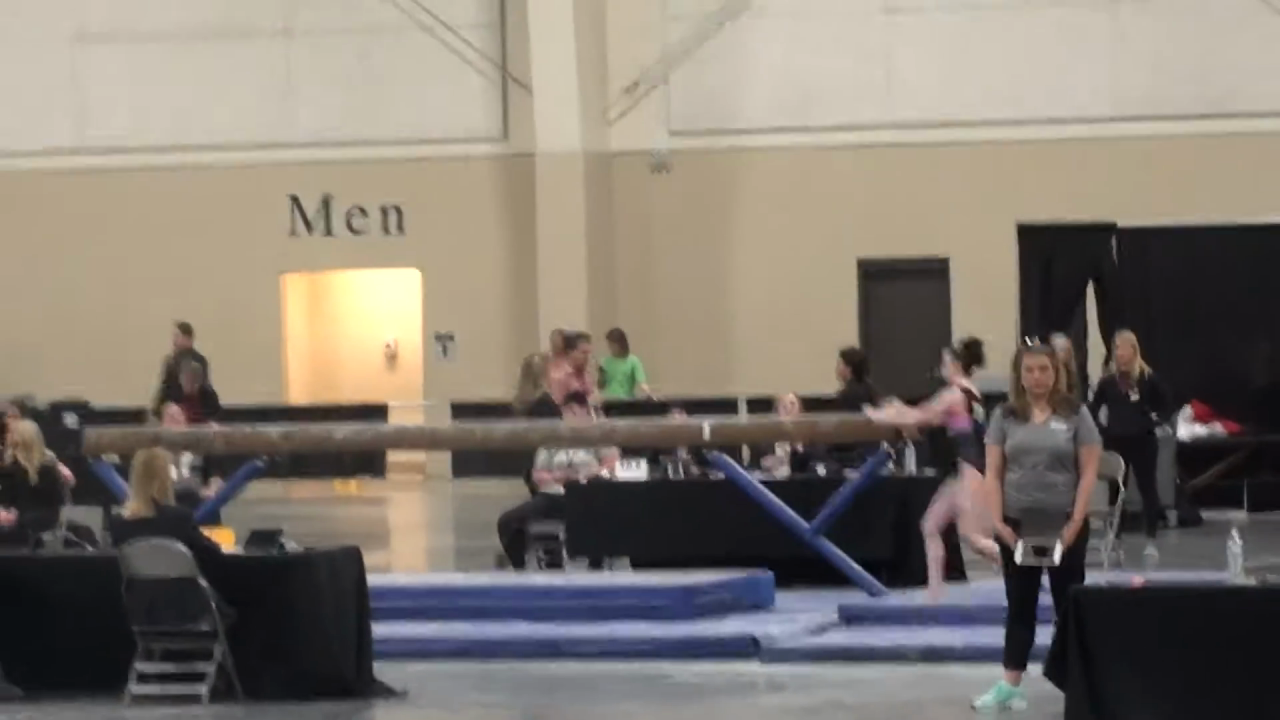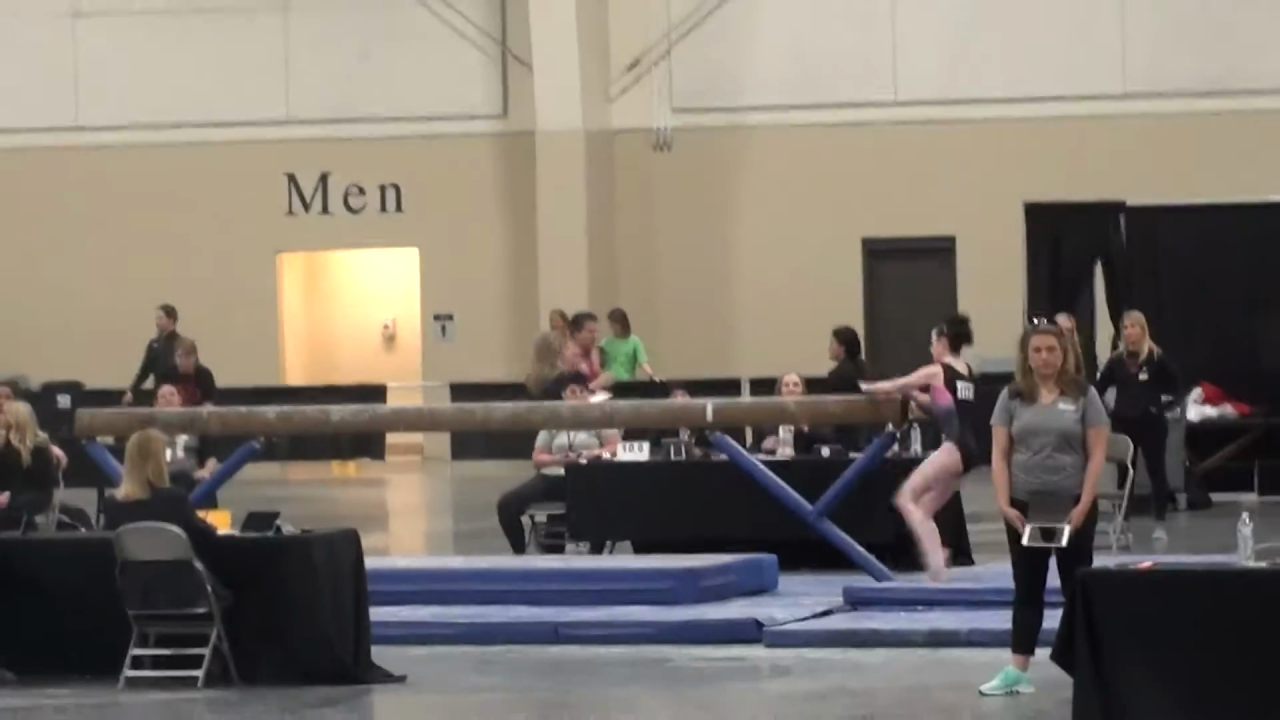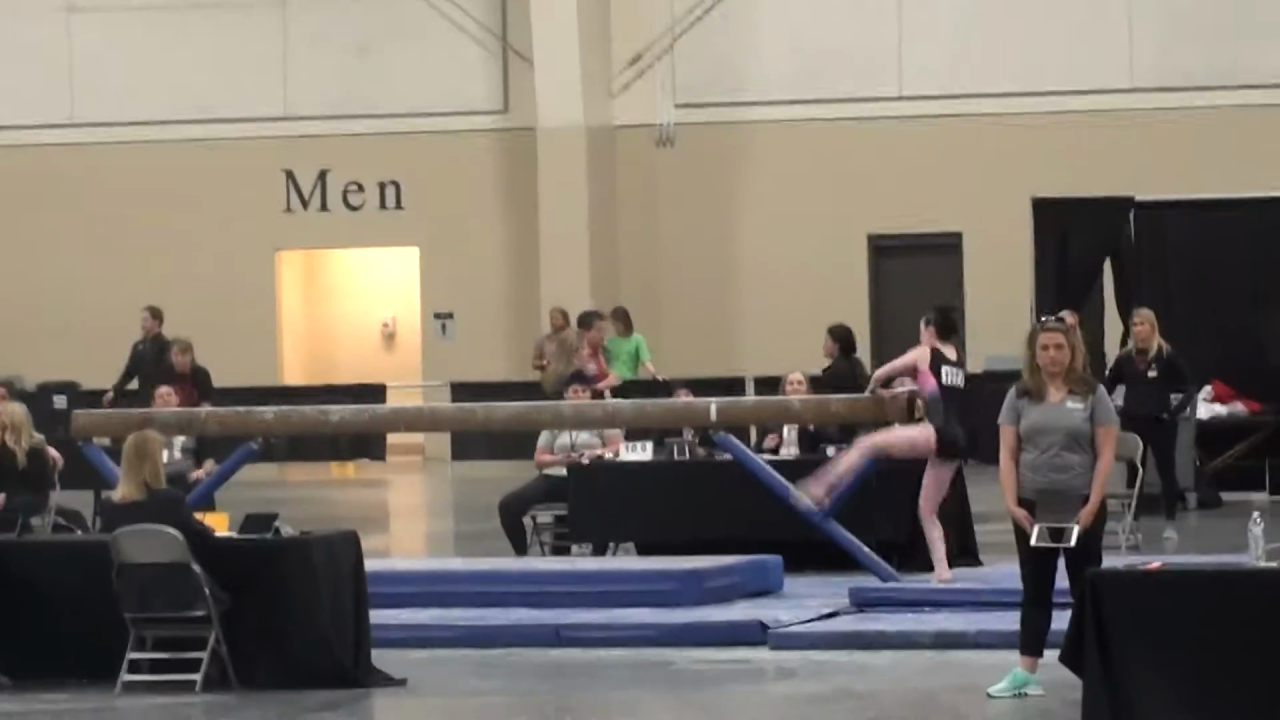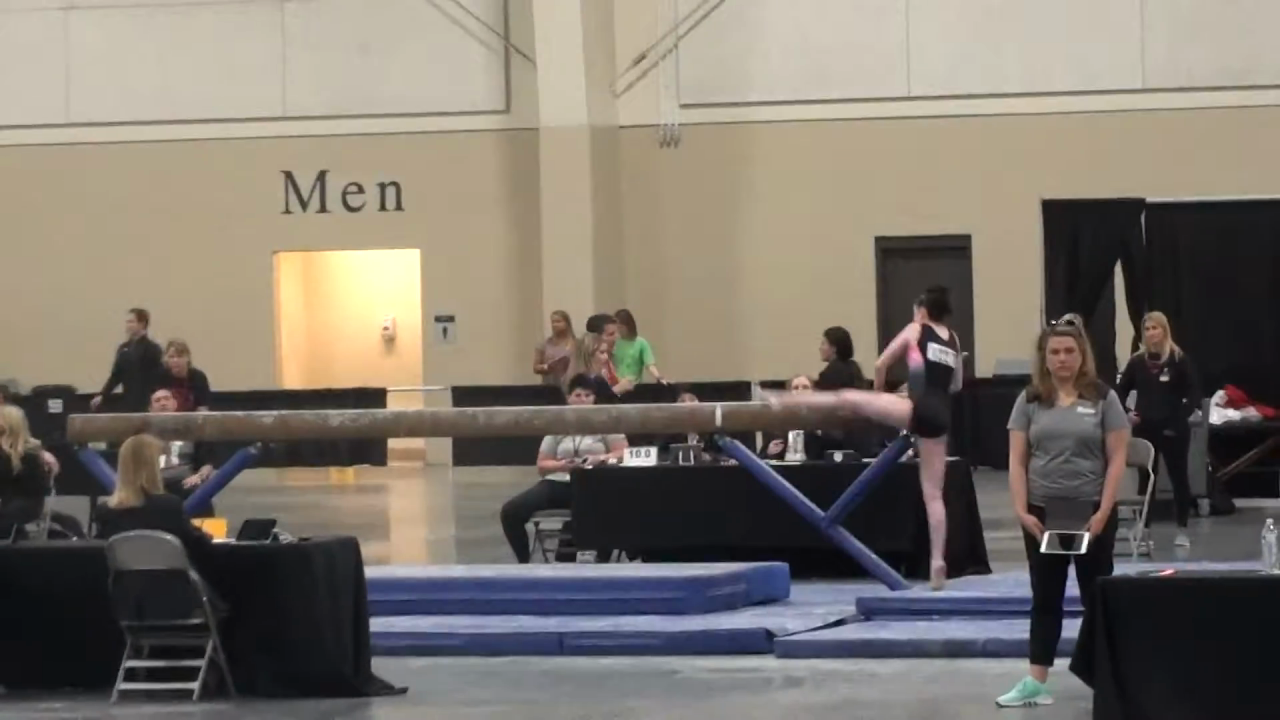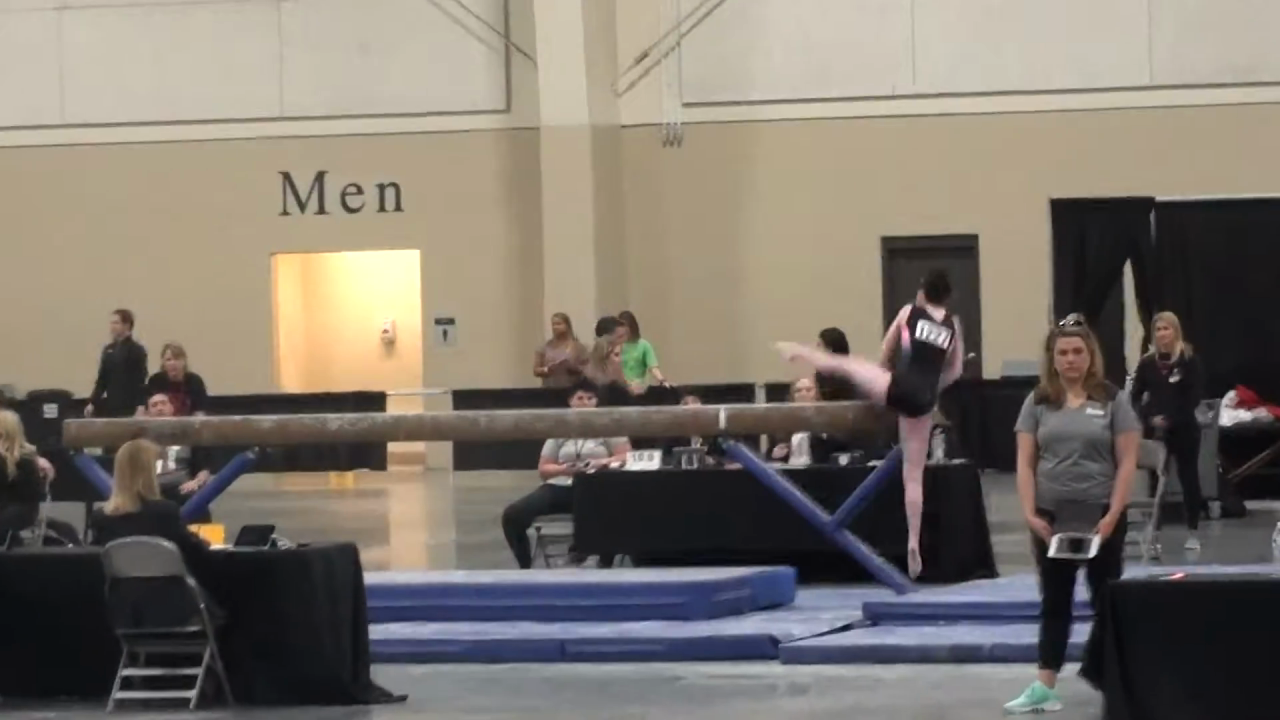
dt=0.1s
person 1, frame 1
left shoulder: (1075, 414)
right shoulder: (1005, 417)
left elbow: (1088, 472)
right elbow: (993, 473)
left wrist: (1076, 522)
right wrist: (998, 520)
left hip: (1064, 523)
right hip: (1017, 523)
left knee: (1069, 603)
right knee: (1019, 605)
right ankle: (1010, 686)
person 1, frame 2
left shoulder: (1083, 395)
right shoulder: (1012, 397)
left elbow: (1096, 455)
right elbow: (1000, 455)
left wrist: (1083, 505)
right wrist: (1004, 503)
left hip: (1071, 505)
right hip: (1025, 506)
left knee: (1076, 588)
right knee: (1027, 589)
right ankle: (1017, 671)
person 1, frame 3
left shoulder: (1092, 394)
right shoulder: (1019, 395)
left elbow: (1105, 453)
right elbow: (1007, 454)
left wrist: (1092, 504)
right wrist: (1012, 503)
left hip: (1080, 506)
right hip: (1033, 506)
left knee: (1085, 588)
right knee: (1035, 590)
right ankle: (1026, 673)
person 1, frame 4
left shoulder: (1103, 399)
right shoulder: (1029, 401)
left elbow: (1116, 460)
right elbow: (1017, 460)
left wrist: (1103, 512)
right wrist: (1021, 510)
left hip: (1091, 512)
right hip: (1043, 513)
left knee: (1097, 596)
right knee: (1045, 598)
right ankle: (1035, 682)
person 1, frame 5
left shoulder: (1112, 400)
right shoulder: (1037, 402)
left elbow: (1127, 462)
right elbow: (1025, 462)
left wrist: (1113, 515)
right wrist: (1030, 513)
left hip: (1100, 515)
right hip: (1051, 515)
left knee: (1107, 600)
right knee: (1054, 602)
right ankle: (1044, 687)
person 2, frame 1
left shoulder: (954, 394)
right shoulder: (968, 393)
left elbow: (919, 419)
right elbow: (932, 417)
left wrist: (879, 416)
right wrist: (898, 409)
left hip: (974, 469)
right hip: (972, 469)
left knee: (973, 536)
right knee: (931, 525)
right ankle: (935, 589)
person 2, frame 2
left shoulder: (937, 371)
right shoulder: (965, 374)
left elbow: (893, 387)
left wrist: (868, 387)
right wrist: (914, 394)
left hip: (956, 448)
right hip: (968, 451)
left knee: (905, 499)
right knee: (925, 510)
left ankle: (935, 558)
right ankle: (936, 572)
person 2, frame 3
left shoulder: (923, 353)
right shoulder: (960, 358)
left elbow: (882, 374)
left wrist: (873, 385)
left hip: (936, 434)
right hip: (957, 441)
left knee: (865, 444)
right knee: (927, 510)
left ankle: (818, 489)
right ankle: (943, 571)
person 2, frame 4
left shoulder: (913, 331)
right shoulder: (953, 340)
left elbow: (881, 366)
left wrist: (879, 387)
left hip: (918, 411)
right hip: (940, 420)
left knee: (846, 398)
right knee: (933, 495)
left ankle: (789, 399)
right ankle: (937, 561)
person 2, frame 5
left shoulder: (908, 311)
right shoulder: (954, 322)
left elbow: (886, 353)
right elbow: (955, 370)
left wrist: (884, 372)
left hip: (905, 390)
right hip: (923, 400)
left knee: (841, 364)
right knee: (913, 477)
left ankle: (798, 352)
right ankle: (913, 542)
person 3, frame 1
left shoulder: (1148, 378)
right shoulder: (1108, 380)
left elbow: (1166, 408)
right elbow: (1093, 409)
left wrist: (1151, 424)
right wrist: (1103, 429)
left hip: (1142, 442)
right hip: (1114, 442)
left knee: (1148, 489)
right knee: (1115, 490)
left ankle: (1151, 540)
person 3, frame 2
left shoulder: (1157, 358)
right shoulder: (1116, 360)
left elbow: (1177, 387)
right elbow: (1100, 388)
left wrist: (1163, 407)
left hip: (1151, 424)
right hip: (1123, 423)
left knee: (1156, 471)
left ankle: (1160, 523)
person 3, frame 3
left shoulder: (1167, 355)
right shoulder: (1125, 357)
left elbow: (1188, 385)
right elbow: (1107, 386)
left wrist: (1176, 410)
left hip: (1161, 422)
right hip: (1132, 422)
left knee: (1166, 470)
left ankle: (1170, 523)
person 3, frame 4
left shoulder: (1179, 359)
right shoulder: (1137, 362)
left elbow: (1195, 394)
right elbow: (1120, 392)
left wrist: (1179, 421)
right wrist: (1127, 413)
left hip: (1173, 429)
right hip: (1144, 429)
left knee: (1179, 477)
right knee: (1145, 478)
left ankle: (1182, 530)
person 3, frame 5
left shoulder: (1189, 359)
right shoulder: (1147, 362)
left elbow: (1195, 396)
right elbow: (1136, 396)
left wrist: (1173, 421)
right wrist: (1150, 417)
left hip: (1183, 429)
right hip: (1155, 430)
left knee: (1189, 479)
right knee: (1155, 480)
left ankle: (1192, 532)
